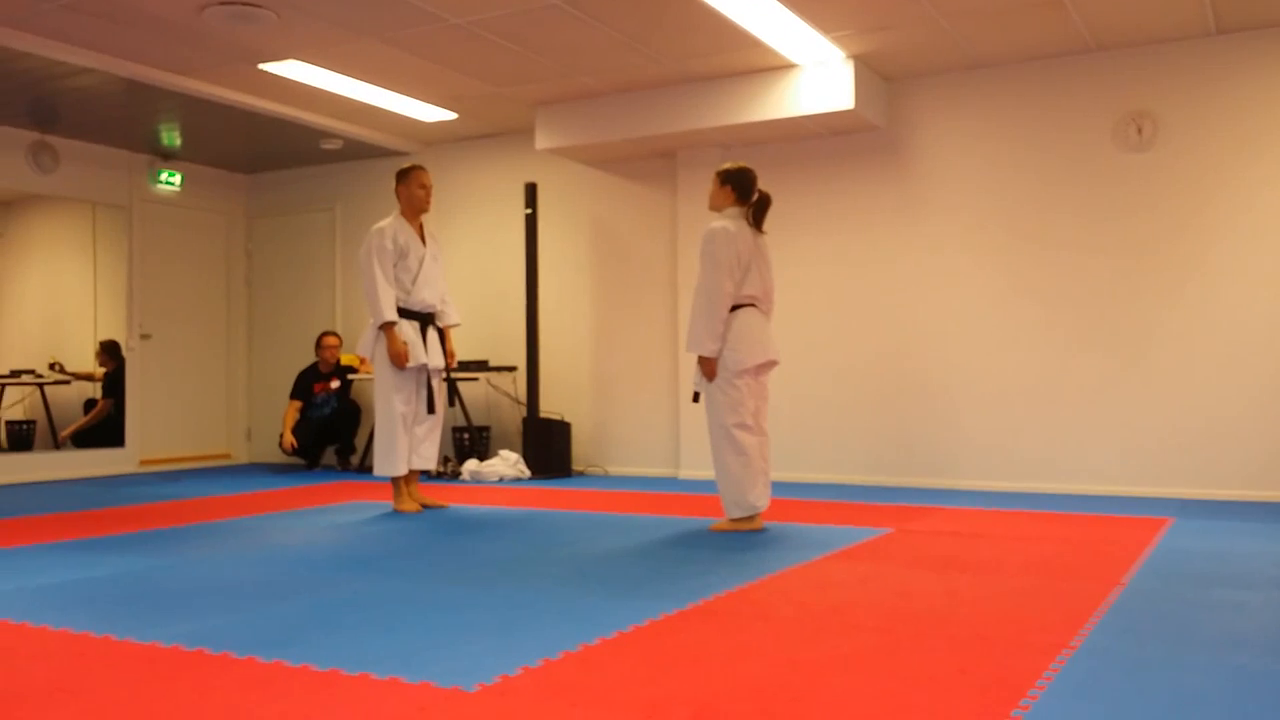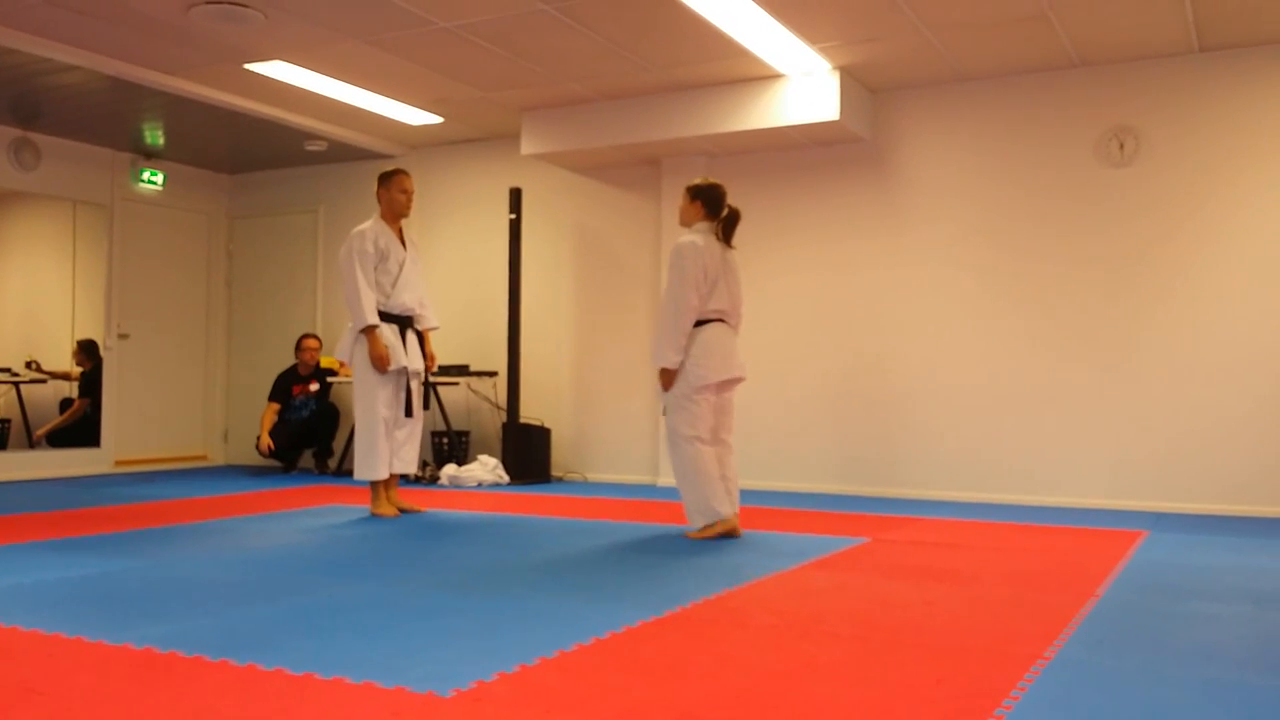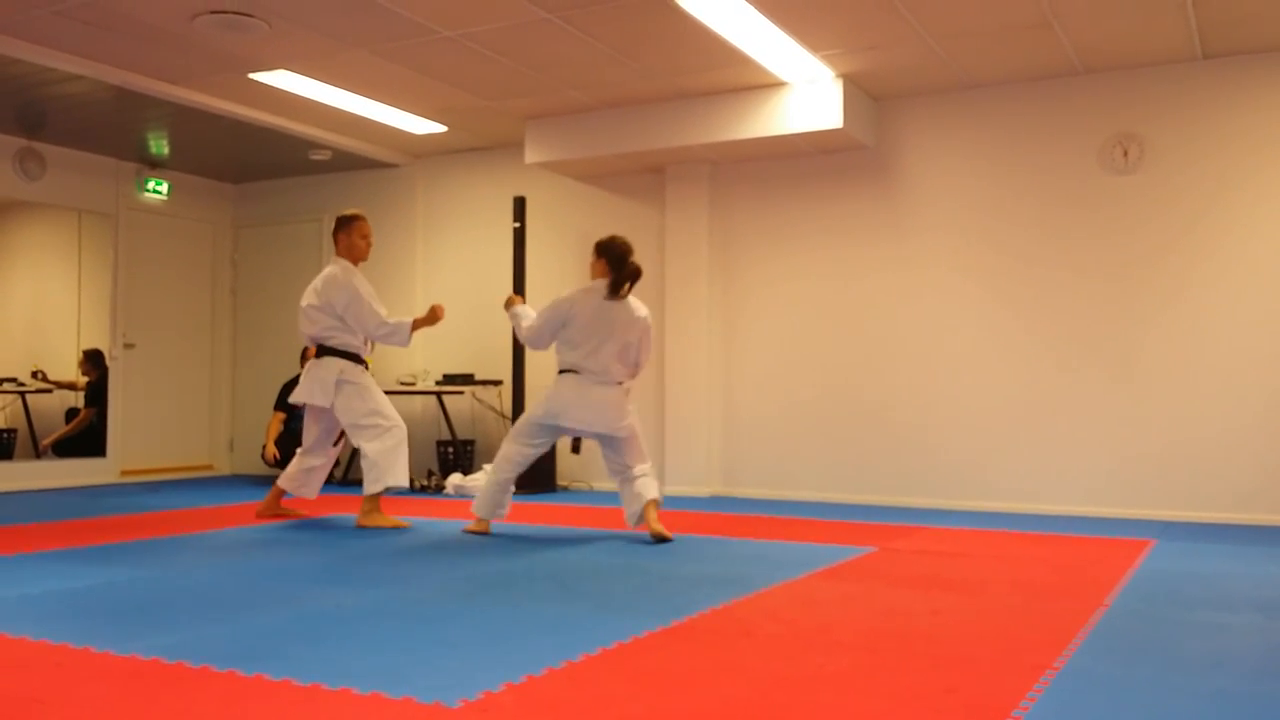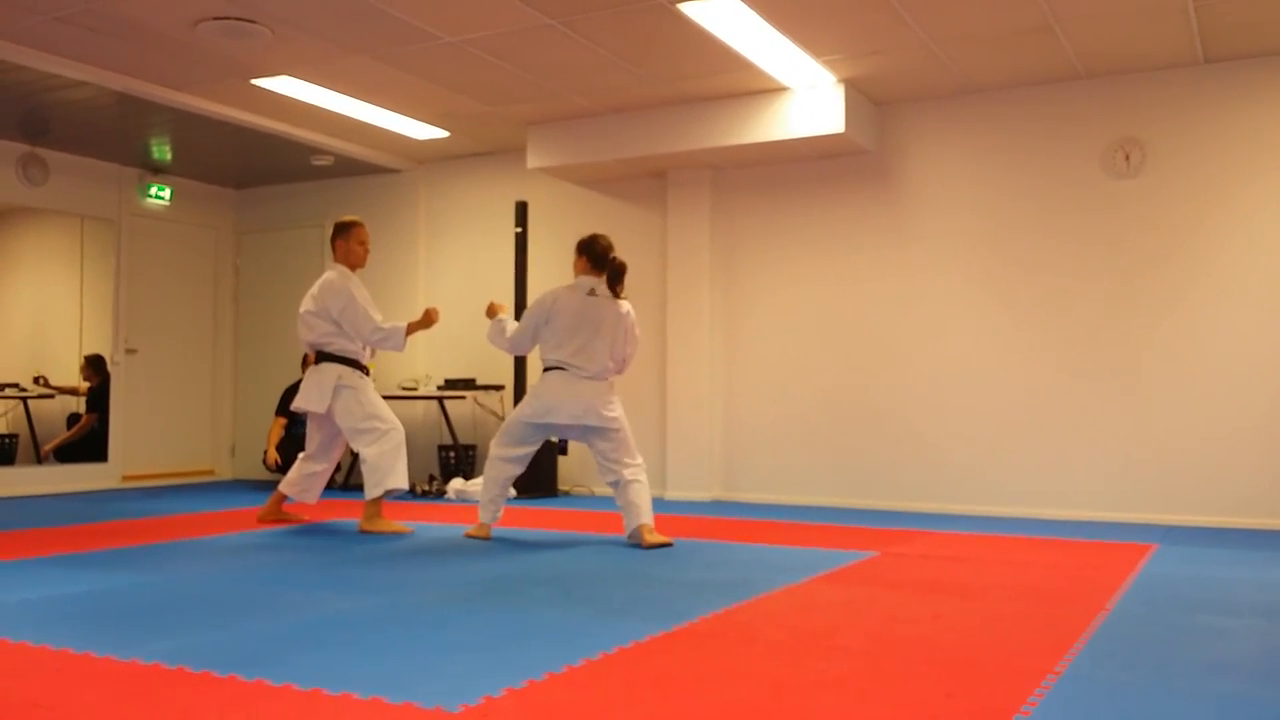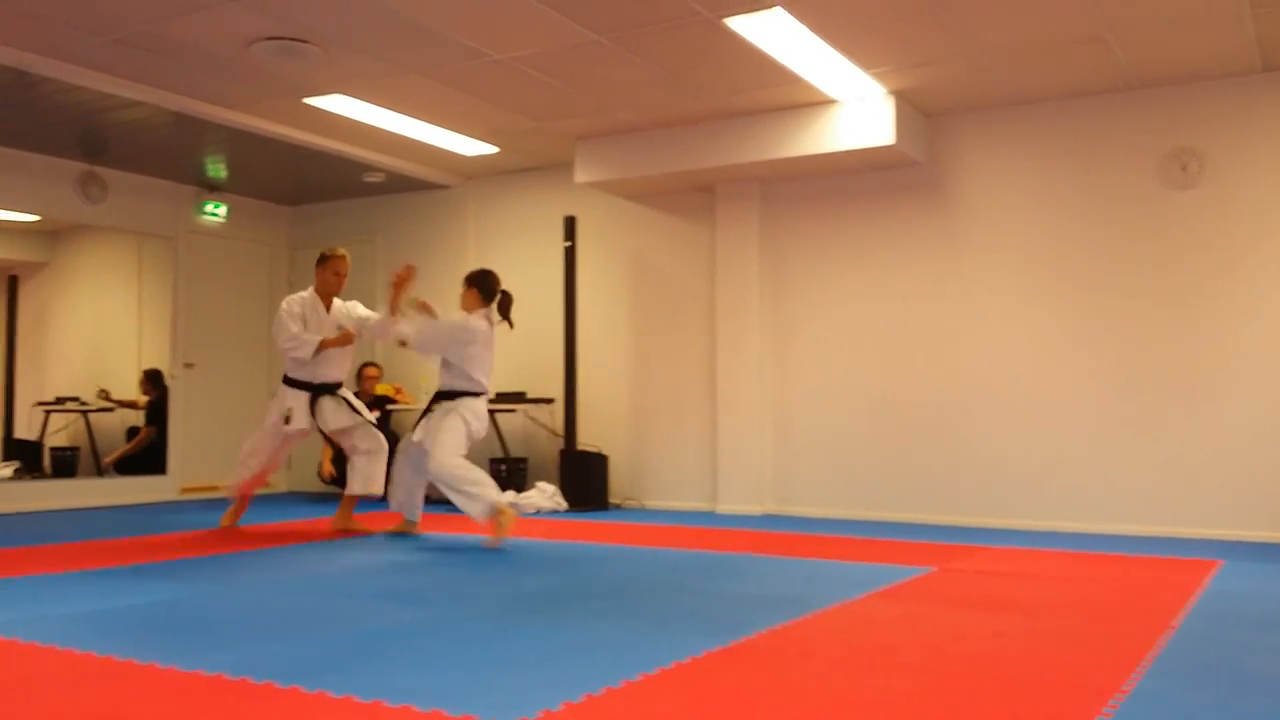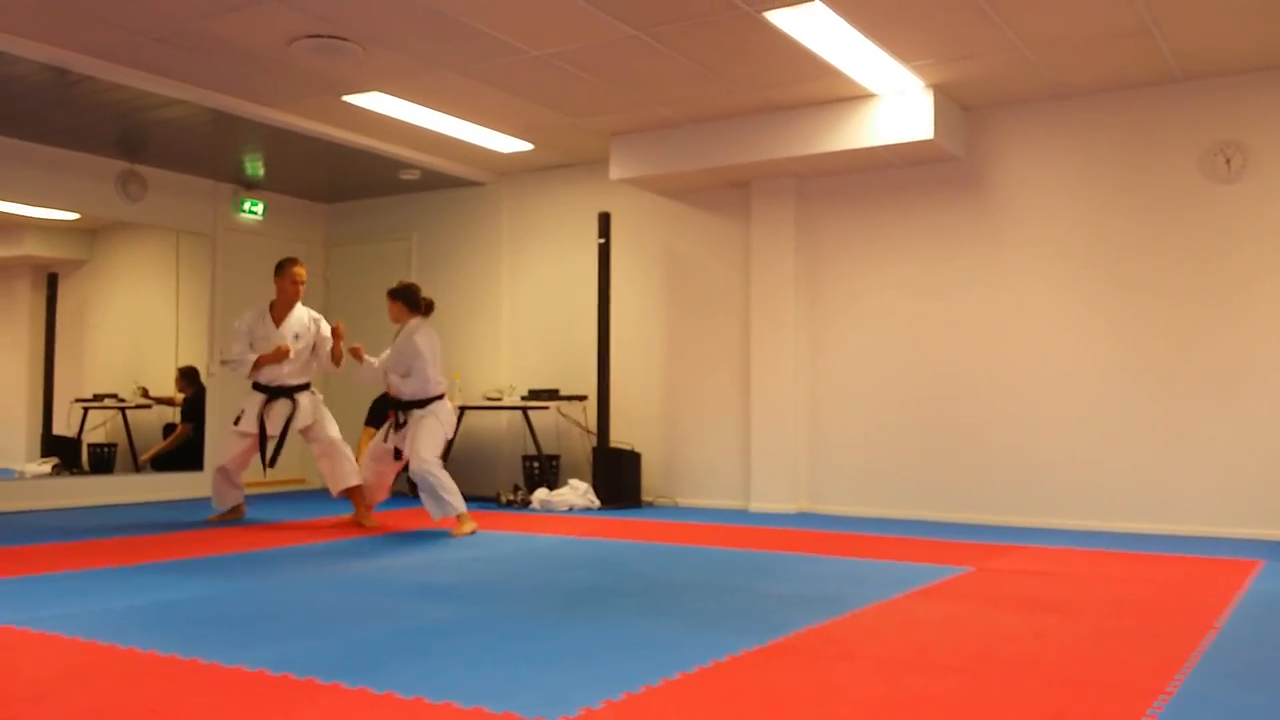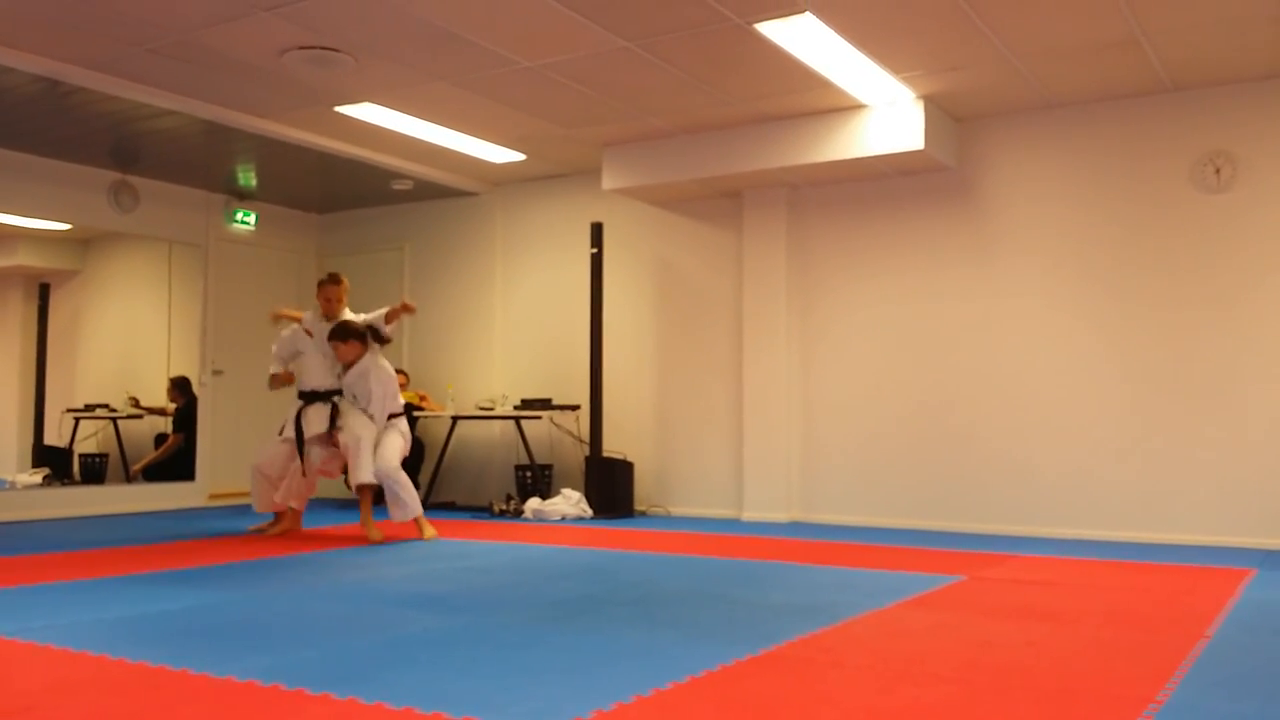
dt=0.7s
person 1, frame 1
left shoulder: (431, 241)
right shoulder: (384, 234)
right elbow: (379, 289)
left wrist: (447, 338)
right wrist: (393, 336)
left hip: (428, 333)
right hip: (399, 332)
left knee: (428, 411)
right knee: (397, 410)
left ankle: (413, 487)
right ankle: (399, 492)
person 1, frame 2
left shoulder: (409, 243)
right shoulder: (364, 237)
right elbow: (360, 293)
left wrist: (425, 342)
right wrist: (374, 340)
left hip: (406, 337)
right hip: (379, 334)
left knee: (407, 416)
right knee: (378, 414)
left ankle: (391, 492)
right ankle: (377, 496)
person 1, frame 3
left shoulder: (328, 279)
right shoulder: (345, 279)
right elbow: (377, 326)
right wrist: (424, 321)
left hip: (328, 371)
right hip: (341, 372)
left knee: (318, 445)
right knee: (387, 429)
left ankle: (271, 503)
right ankle: (370, 511)
person 1, frame 4
left shoulder: (328, 284)
right shoulder: (342, 284)
right elbow: (372, 332)
right wrist: (418, 324)
left hip: (330, 376)
right hip: (341, 376)
left knee: (321, 450)
right knee: (385, 433)
left ankle: (273, 508)
right ankle: (372, 516)
person 1, frame 5
left shoulder: (350, 309)
right shoulder: (294, 305)
left elbow: (384, 326)
right elbow: (290, 343)
left wrist: (396, 295)
right wrist: (331, 341)
left hip: (336, 397)
right hip: (297, 395)
left knee: (372, 445)
right knee: (262, 453)
left ankle: (345, 515)
right ankle: (239, 505)
person 1, frame 6
left shoulder: (313, 320)
right shoulder: (251, 320)
left elbow: (334, 362)
right elbow: (234, 360)
left wrist: (337, 342)
right wrist: (268, 358)
left hip: (302, 399)
right hip: (263, 401)
left knee: (332, 445)
right knee: (230, 460)
left ankle: (361, 510)
right ankle: (234, 507)
person 1, frame 7
left shoulder: (354, 324)
right shoulder: (297, 330)
left elbow: (377, 321)
right elbow: (278, 358)
left wrist: (396, 310)
right wrist: (277, 376)
left hip: (338, 407)
right hip: (308, 409)
right knee: (267, 464)
right ankle: (281, 517)
person 2, frame 1
left shoulder: (720, 232)
right shoulder: (754, 235)
left elbow: (714, 294)
left wrist: (707, 348)
left hip: (730, 338)
right hip: (754, 336)
left knee: (731, 426)
right knee: (750, 425)
left ankle: (744, 511)
right ankle: (753, 508)
person 2, frame 2
left shoulder: (688, 246)
right shoulder: (724, 249)
left elbow: (679, 307)
left wrist: (668, 359)
left hip: (696, 349)
right hip: (722, 348)
left knee: (687, 437)
right knee: (716, 438)
left ankle: (714, 515)
right ankle: (726, 515)
person 2, frame 3
left shoulder: (572, 302)
right shoulder: (639, 313)
left elbow: (535, 337)
right elbow: (637, 364)
left wrist: (518, 310)
left hip: (568, 395)
right hip: (611, 401)
left knee: (514, 452)
right knee: (635, 468)
left ankle: (483, 517)
right ankle: (648, 515)
person 2, frame 4
left shoulder: (553, 299)
right shoulder: (623, 309)
left elbow: (517, 343)
right elbow: (623, 360)
left wrist: (499, 318)
left hip: (553, 391)
right hip: (597, 396)
left knee: (504, 452)
right knee: (626, 466)
left ankle: (484, 523)
right ankle: (644, 529)
person 2, frame 5
left shoulder: (469, 326)
right shoulder: (479, 324)
left elbow: (427, 339)
left wrist: (402, 325)
right wrist: (431, 317)
left hip: (461, 408)
right hip: (450, 406)
left knee: (443, 465)
right knee: (409, 457)
left ankle: (497, 509)
right ankle: (409, 520)
person 2, frame 6
left shoulder: (418, 338)
right shoulder: (406, 334)
left elbow: (426, 382)
right elbow: (388, 370)
left wrist: (395, 384)
right wrist: (363, 360)
left hip: (429, 411)
right hip: (409, 414)
left knee: (422, 464)
right knee: (375, 458)
left ankle: (463, 518)
person 2, frame 7
left shoulder: (376, 372)
right shoulder: (358, 359)
left elbow: (376, 419)
left hip: (389, 426)
right hip: (364, 427)
left knee: (386, 467)
left ankle: (420, 521)
